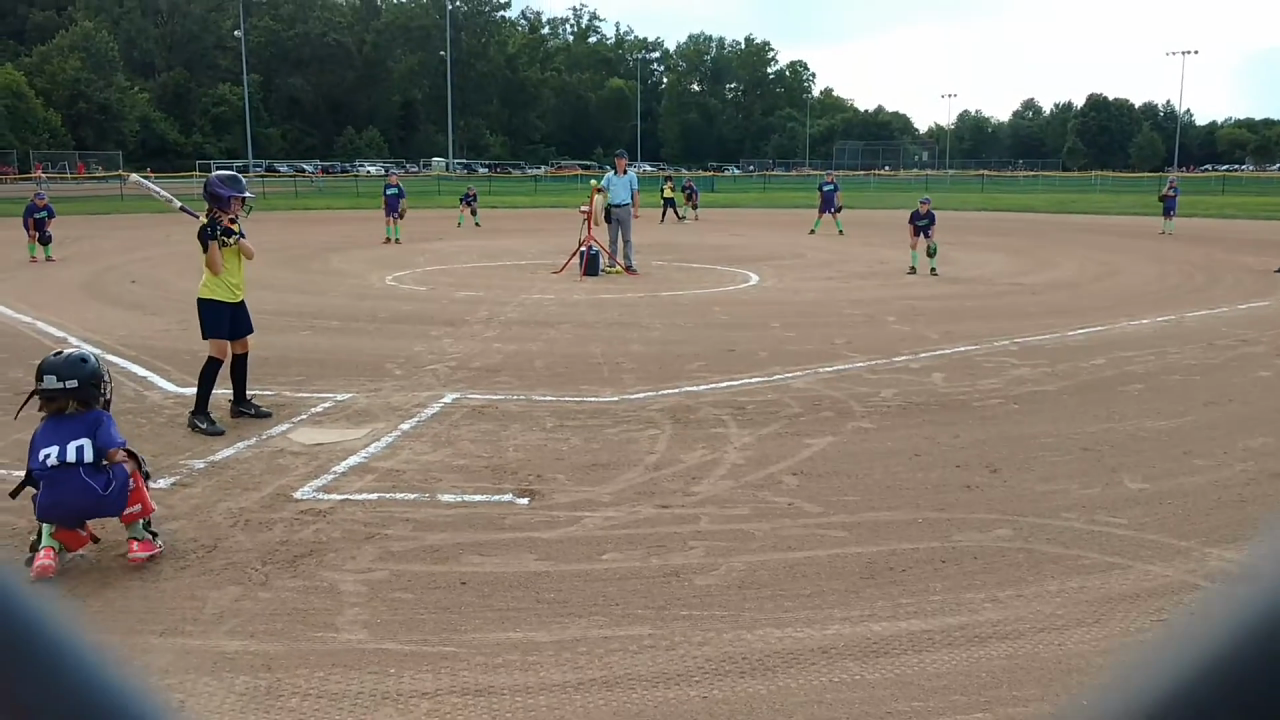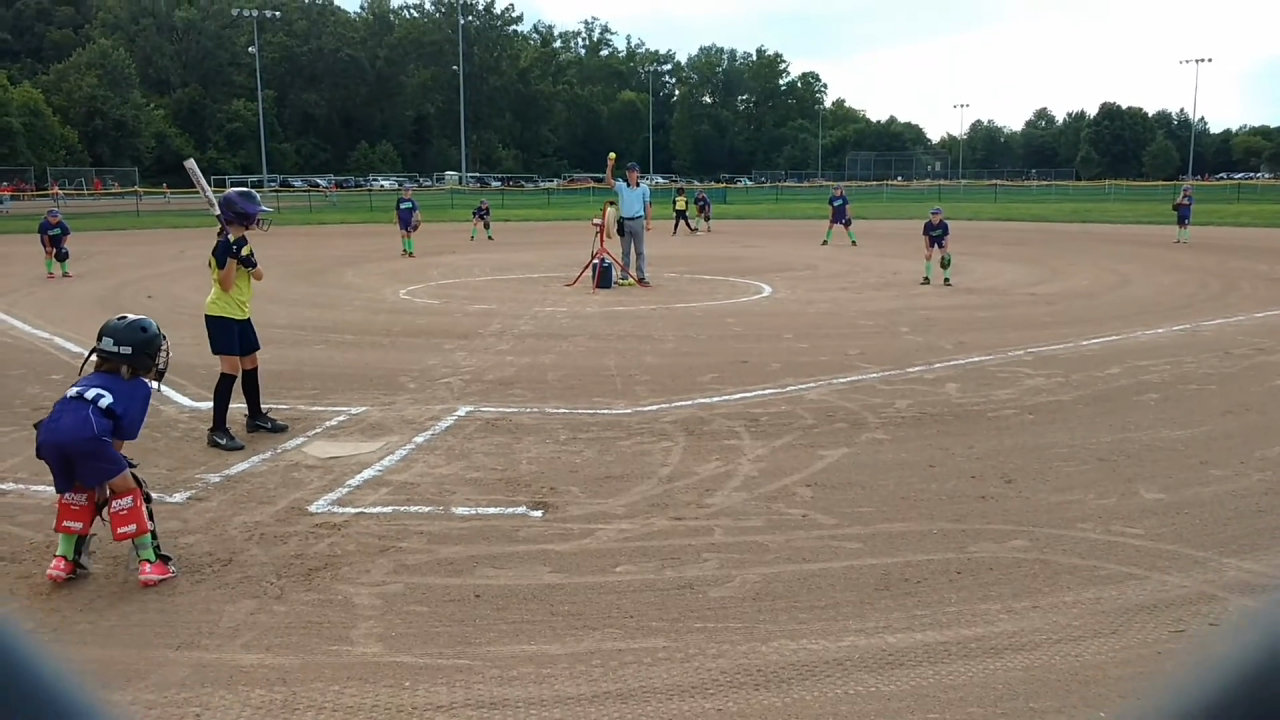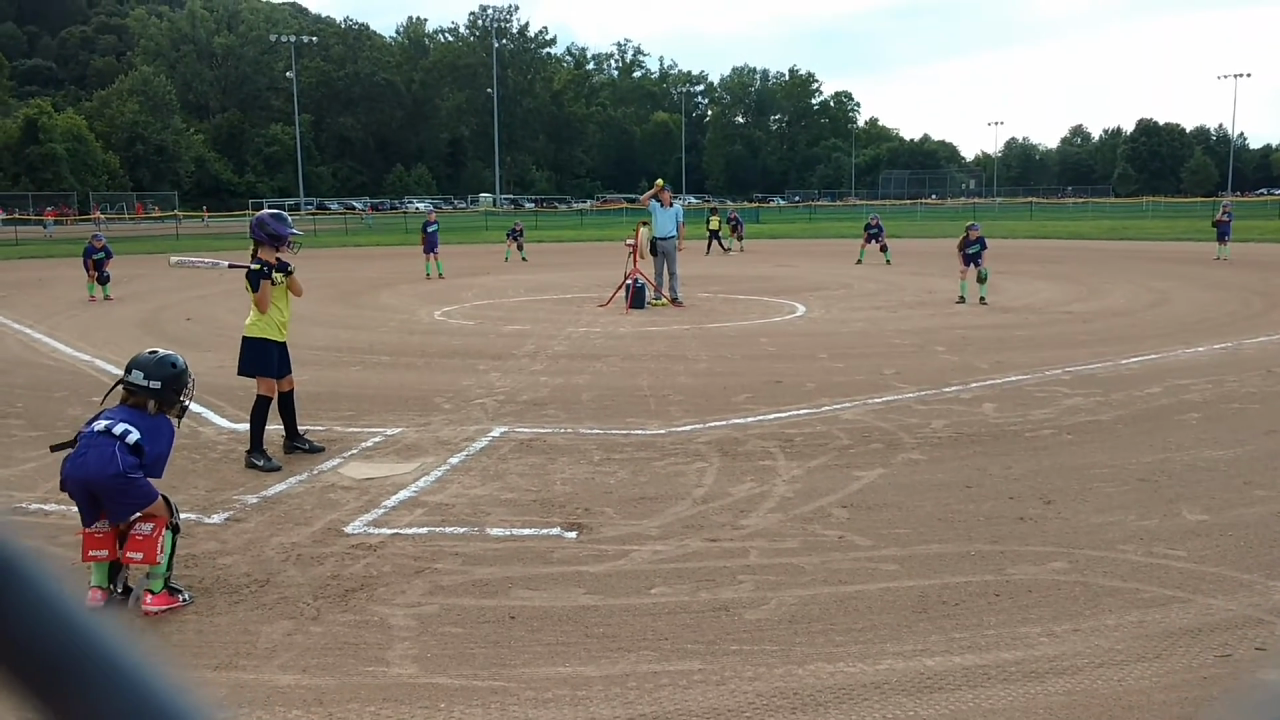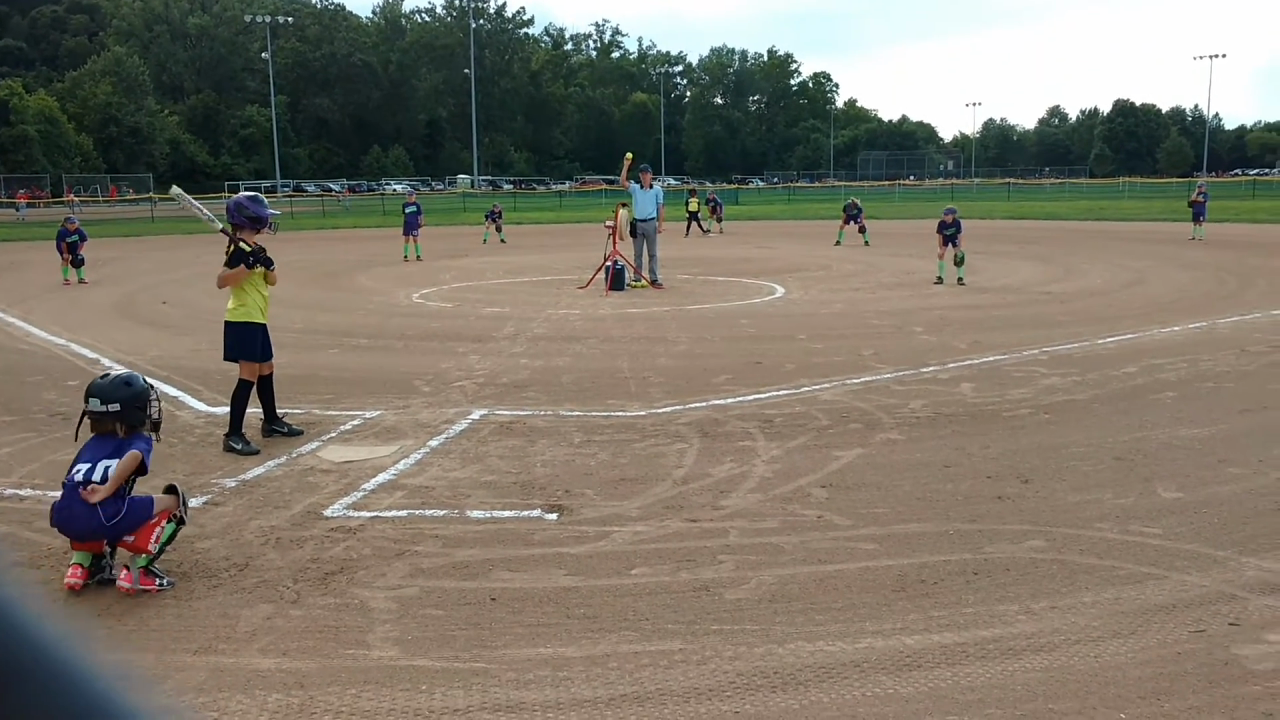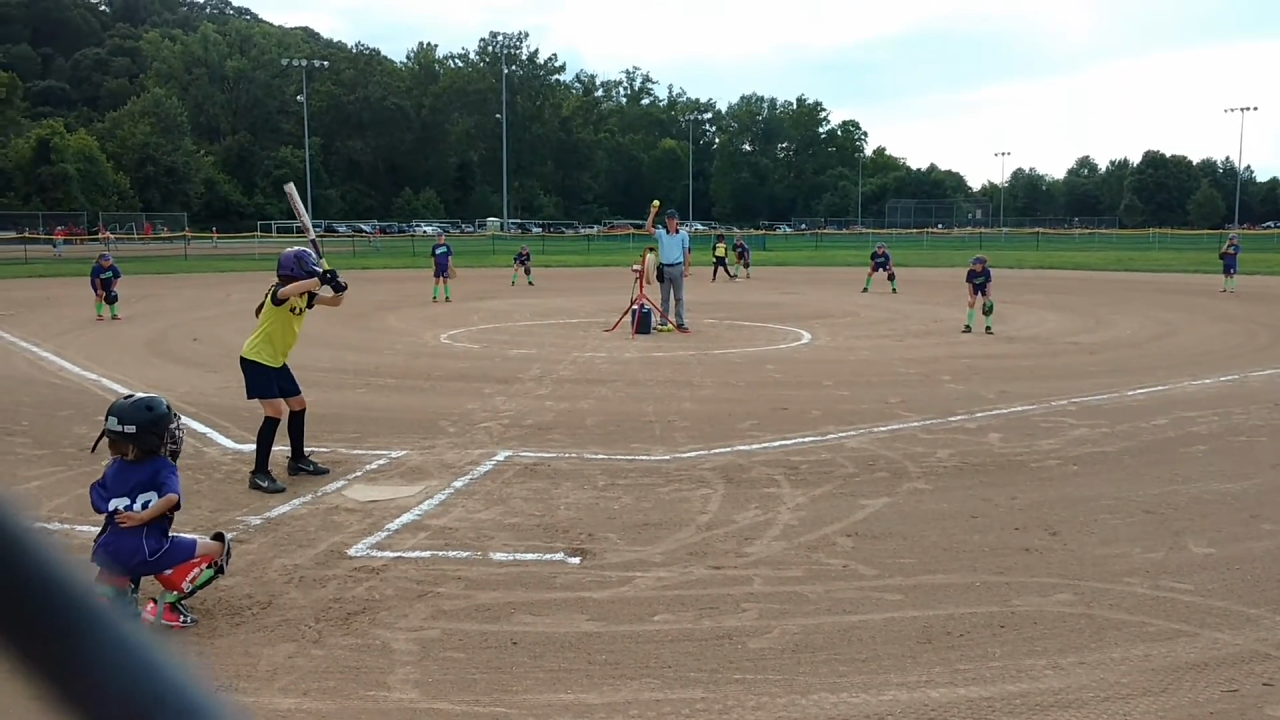
dt=1s
person 1, frame 1
left shoulder: (234, 224)
right shoulder: (207, 230)
left elbow: (250, 254)
right elbow: (216, 268)
left wrist: (235, 237)
right wrist: (212, 237)
left hip: (235, 297)
right hip: (213, 298)
left knee: (241, 348)
right knee: (219, 353)
left ankle: (240, 402)
right ankle: (199, 414)
person 1, frame 2
left shoulder: (243, 242)
right shoulder: (224, 246)
left elbow: (259, 276)
right elbow: (226, 285)
left wrist: (251, 264)
right wrist: (232, 256)
left hip: (240, 314)
right hip: (222, 314)
left knee: (250, 363)
right knee: (231, 369)
left ankle: (256, 416)
right ankle: (217, 431)
person 1, frame 3
left shoulder: (277, 263)
right shoulder: (257, 268)
left elbow: (298, 291)
right elbow: (262, 307)
left wrist: (288, 272)
right wrist: (265, 277)
left hip: (277, 336)
right hip: (261, 336)
left knee: (286, 385)
right knee: (267, 391)
left ankle: (293, 438)
right ankle: (255, 452)
person 1, frame 4
left shoulder: (255, 247)
right shoulder: (241, 249)
left elbow: (272, 281)
right elbow: (221, 281)
left wrist: (267, 264)
right wrist: (249, 265)
left hip: (256, 319)
right hip: (243, 319)
left knee: (266, 369)
right knee: (249, 375)
left ankle: (271, 421)
right ankle: (233, 436)
person 1, frame 5
left shoulder: (303, 295)
right shoulder: (279, 291)
left elbow: (335, 301)
right elbow: (287, 291)
left wrist: (338, 287)
right wrist: (319, 281)
left hip: (275, 360)
right hip: (256, 359)
left knee: (298, 405)
right knee: (275, 412)
left ankle: (298, 460)
right ankle: (259, 473)
person 2, frame 1
left shoulder: (42, 430)
right shoulder: (99, 419)
left elbow: (35, 477)
right elbow: (114, 454)
right wrist: (125, 460)
left hip: (50, 508)
right hip: (93, 499)
right knee: (130, 468)
left ankle: (46, 552)
right ankle: (139, 540)
person 2, frame 2
left shoulder: (88, 379)
right shoulder: (138, 388)
right elbow: (119, 439)
right wrist: (102, 479)
left hip: (49, 434)
right hip: (86, 434)
left knee: (81, 489)
right knee: (128, 489)
left ankle: (65, 560)
right ankle: (150, 562)
person 2, frame 3
left shoulder: (110, 413)
right shoulder: (163, 425)
right elbow: (148, 474)
right wrist: (126, 511)
left hip: (73, 470)
right hip: (113, 471)
left knee: (105, 519)
right knee: (163, 515)
left ankle: (99, 587)
right ankle: (157, 592)
person 2, frame 4
left shoulder: (93, 442)
right shoulder: (140, 439)
left elbow: (73, 480)
right elbow: (134, 457)
right wrist: (107, 490)
left hip: (64, 518)
right hip: (99, 521)
right knee: (173, 501)
left ankle: (82, 565)
right ankle: (138, 570)
person 2, frame 5
left shoulder: (112, 467)
right shoulder: (163, 466)
left elbow: (100, 506)
right elbow: (171, 498)
right wrist: (141, 517)
left hip: (108, 553)
right hip: (146, 556)
right knee: (217, 548)
left ankle: (109, 595)
right ankle: (167, 602)
